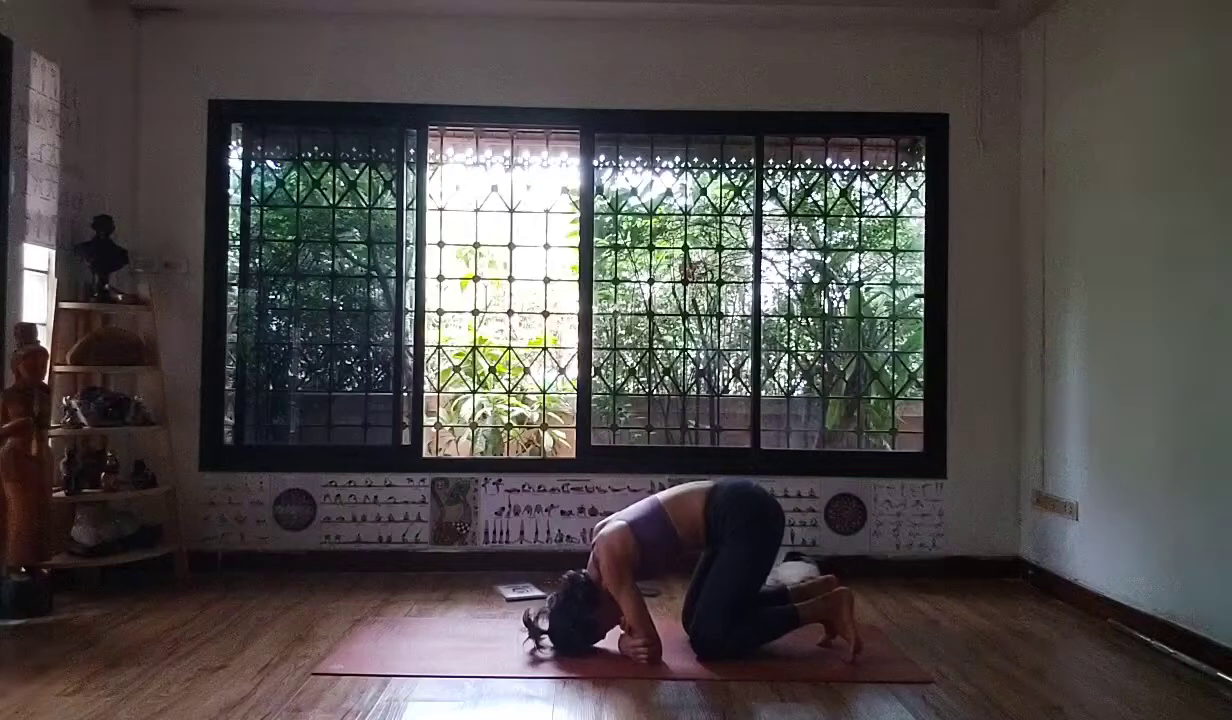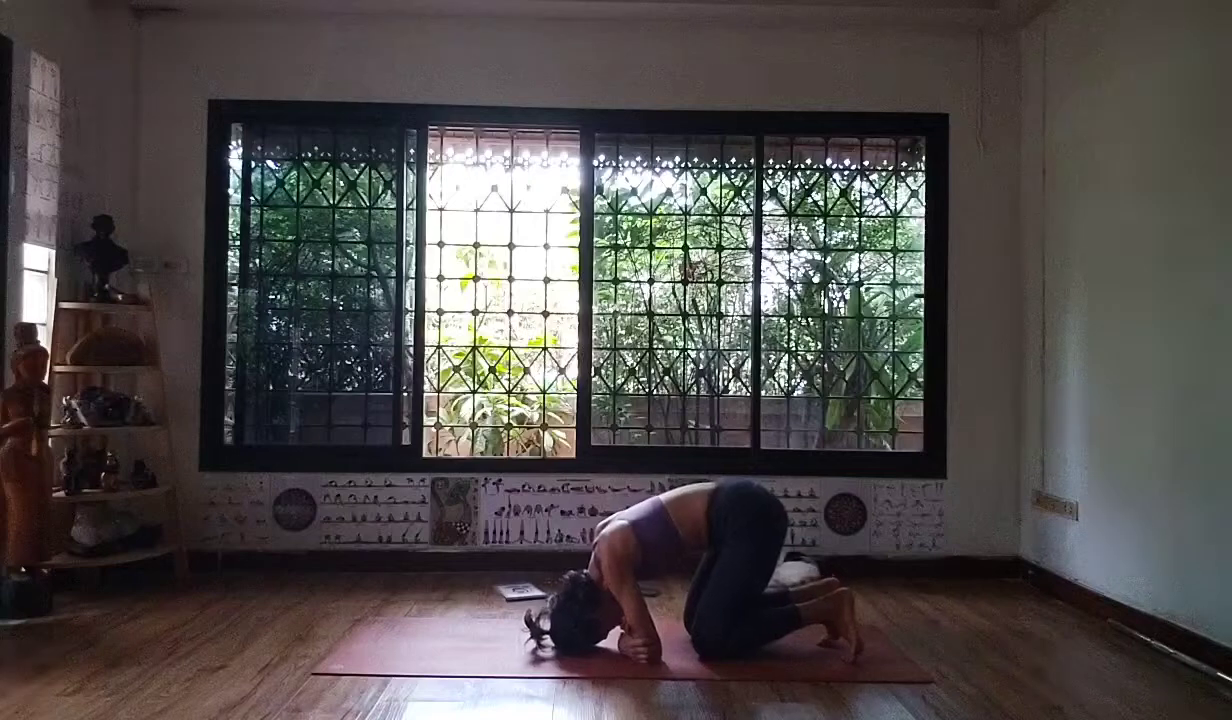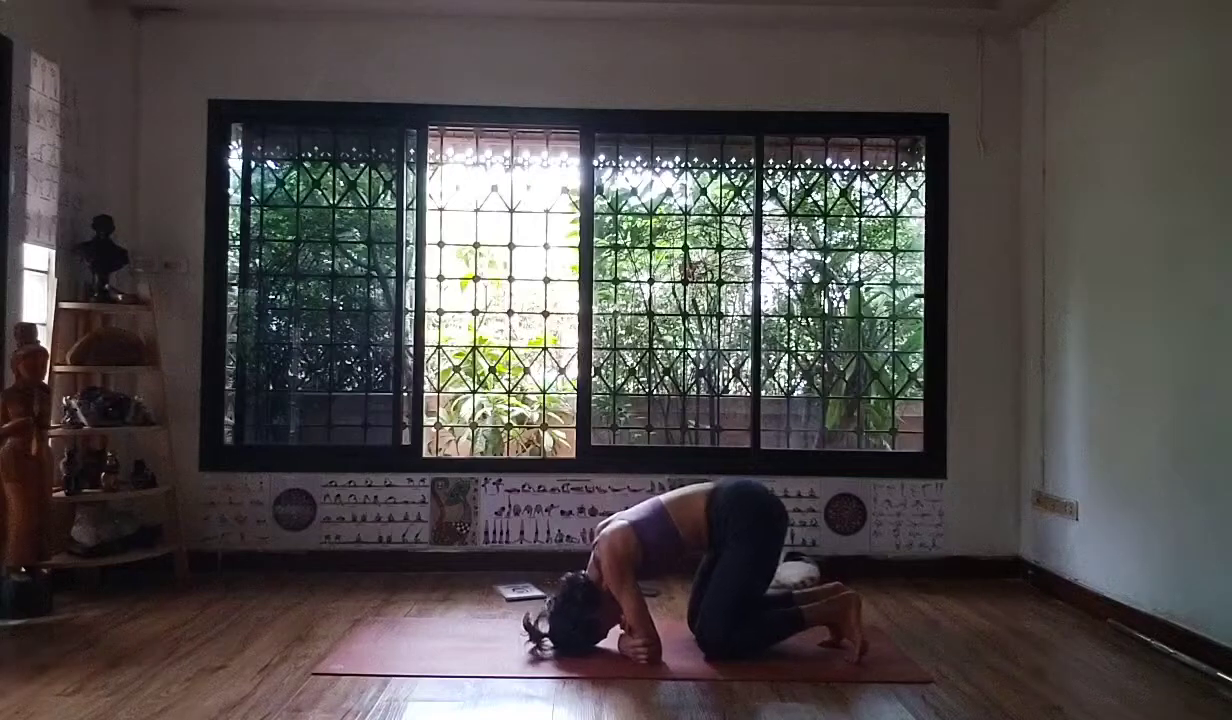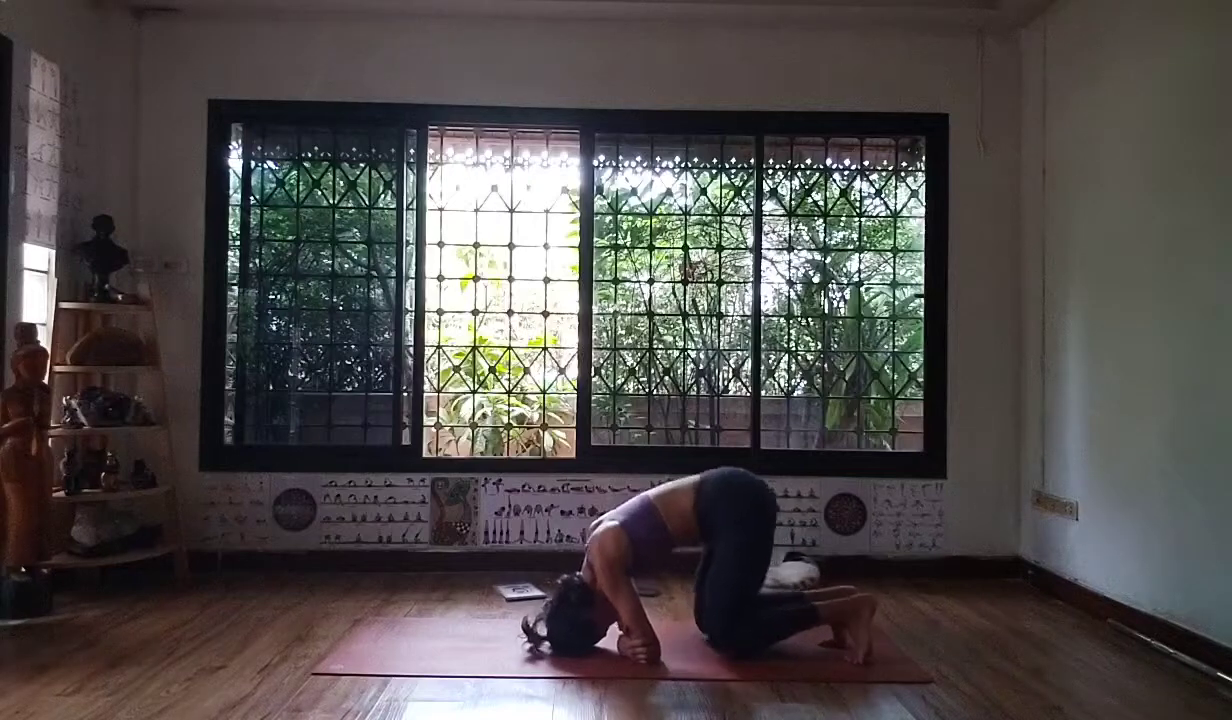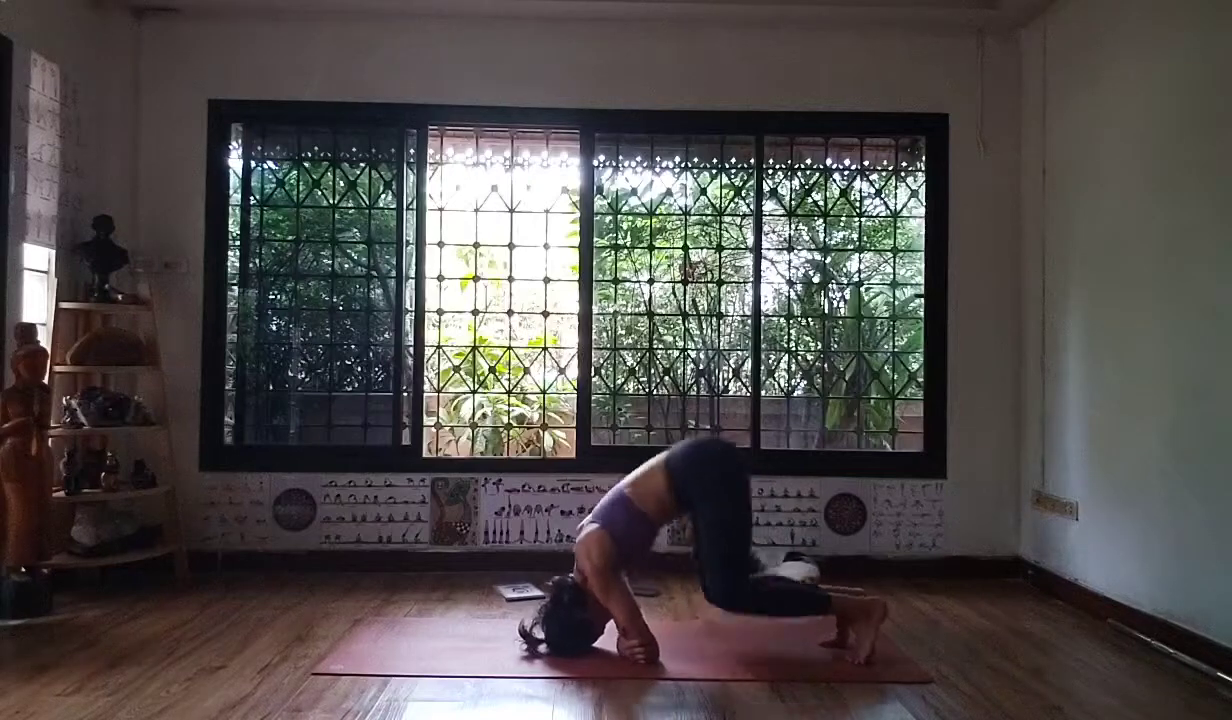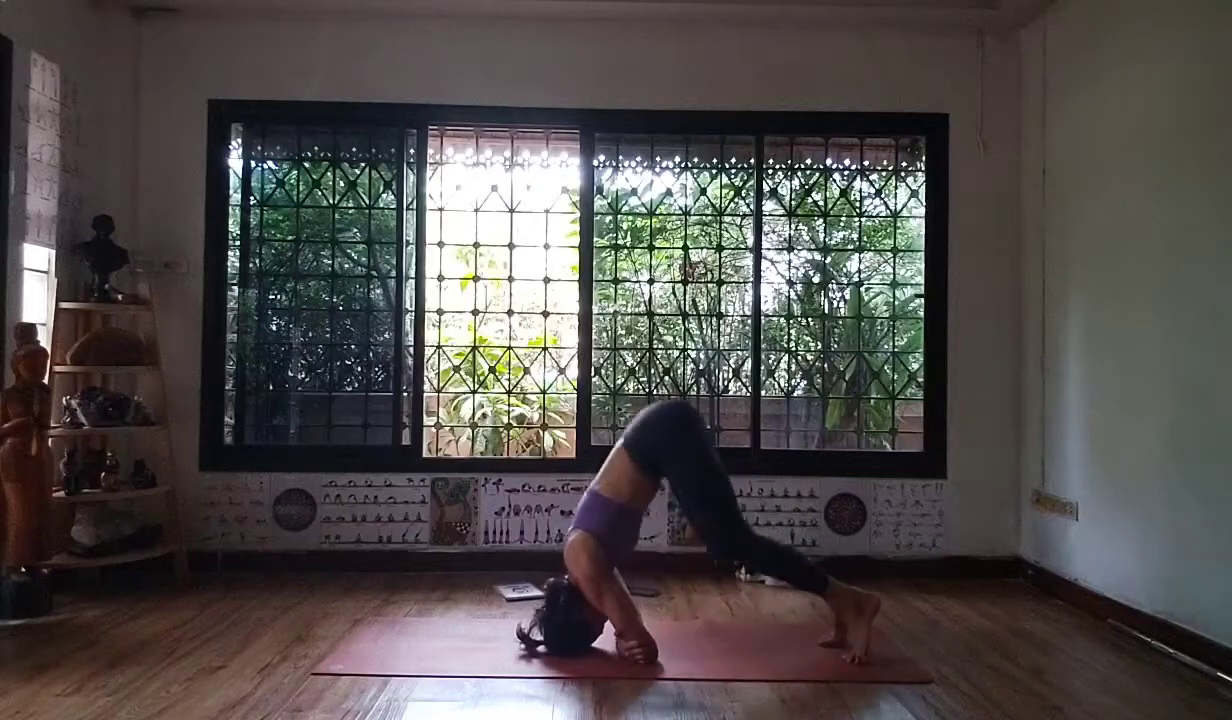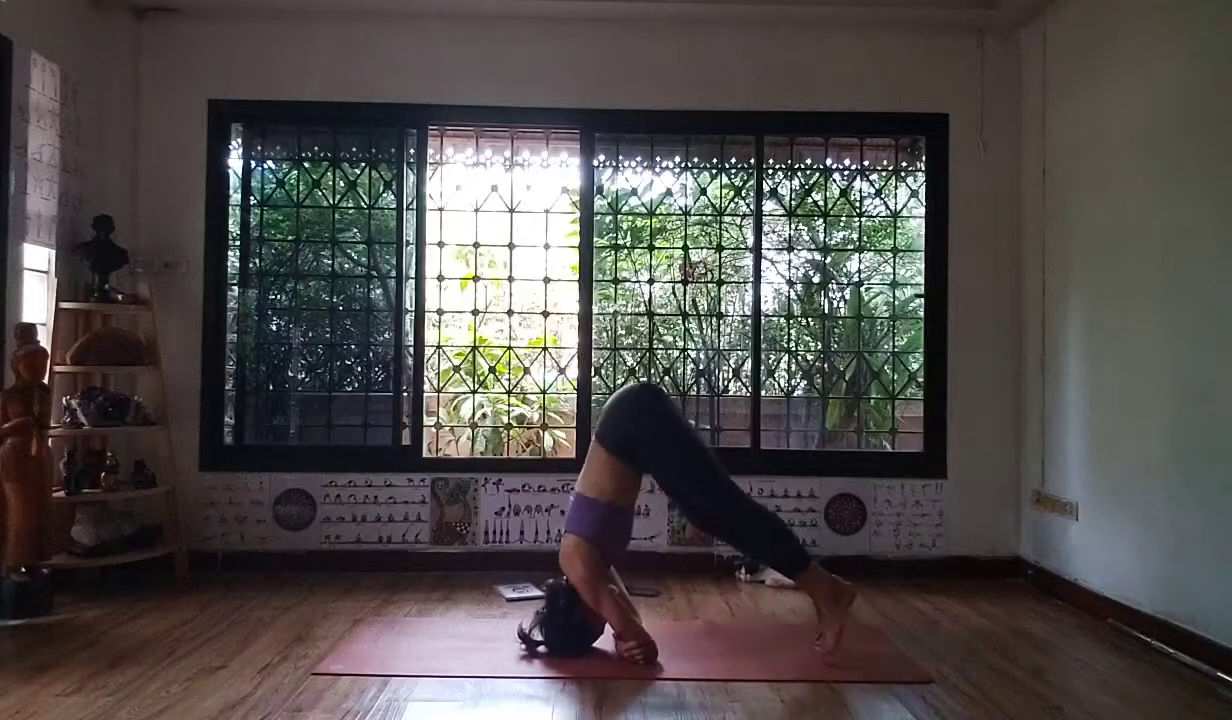
dt=0.2s
person 1, frame 1
left shoulder: (611, 556)
right shoulder: (606, 544)
left elbow: (651, 648)
right elbow: (638, 621)
left wrist: (627, 644)
right wrist: (630, 637)
left hip: (748, 517)
right hip: (736, 511)
left knee: (710, 641)
right knee: (698, 620)
left ankle: (827, 605)
right ankle: (815, 591)
person 1, frame 2
left shoulder: (612, 554)
right shoulder: (608, 542)
left elbow: (650, 647)
right elbow: (638, 622)
left wrist: (627, 643)
right wrist: (630, 637)
left hip: (751, 518)
right hip: (738, 513)
left knee: (711, 640)
right knee: (699, 620)
left ankle: (828, 607)
right ankle: (819, 594)
person 1, frame 3
left shoulder: (612, 554)
right shoulder: (608, 543)
left elbow: (650, 647)
right elbow: (638, 620)
left wrist: (627, 644)
right wrist: (629, 638)
left hip: (750, 518)
right hip: (739, 512)
left knee: (716, 641)
right knee: (703, 619)
left ankle: (833, 609)
right ankle: (824, 598)
person 1, frame 4
left shoulder: (605, 556)
right shoulder: (602, 544)
left elbow: (649, 648)
right elbow: (633, 618)
left wrist: (627, 644)
right wrist: (629, 639)
left hip: (738, 506)
right hip: (731, 500)
left knee: (724, 634)
right knee: (712, 617)
left ankle: (846, 609)
right ankle: (832, 599)
person 1, frame 5
left shoulder: (593, 556)
right shoulder: (593, 548)
left elbow: (647, 647)
right elbow: (630, 617)
left wrist: (628, 643)
right wrist: (628, 639)
left hip: (709, 470)
right hip: (706, 468)
left knee: (728, 593)
right knee: (719, 589)
left ankle: (857, 609)
right ankle: (844, 605)
person 1, frame 6
left shoulder: (583, 560)
right shoulder: (584, 555)
left elbow: (644, 646)
right elbow: (629, 618)
left wrist: (631, 642)
right wrist: (627, 637)
left hip: (666, 433)
right hip: (665, 432)
left knee: (731, 544)
right knee: (725, 545)
left ankle: (848, 600)
right ankle: (839, 599)
person 1, frame 7
left shoulder: (579, 565)
right shoulder: (580, 559)
right wrist: (626, 638)
left hip: (637, 418)
right hip: (636, 420)
left knee: (724, 507)
right knee: (713, 516)
left ankle: (824, 588)
right ankle: (820, 587)
